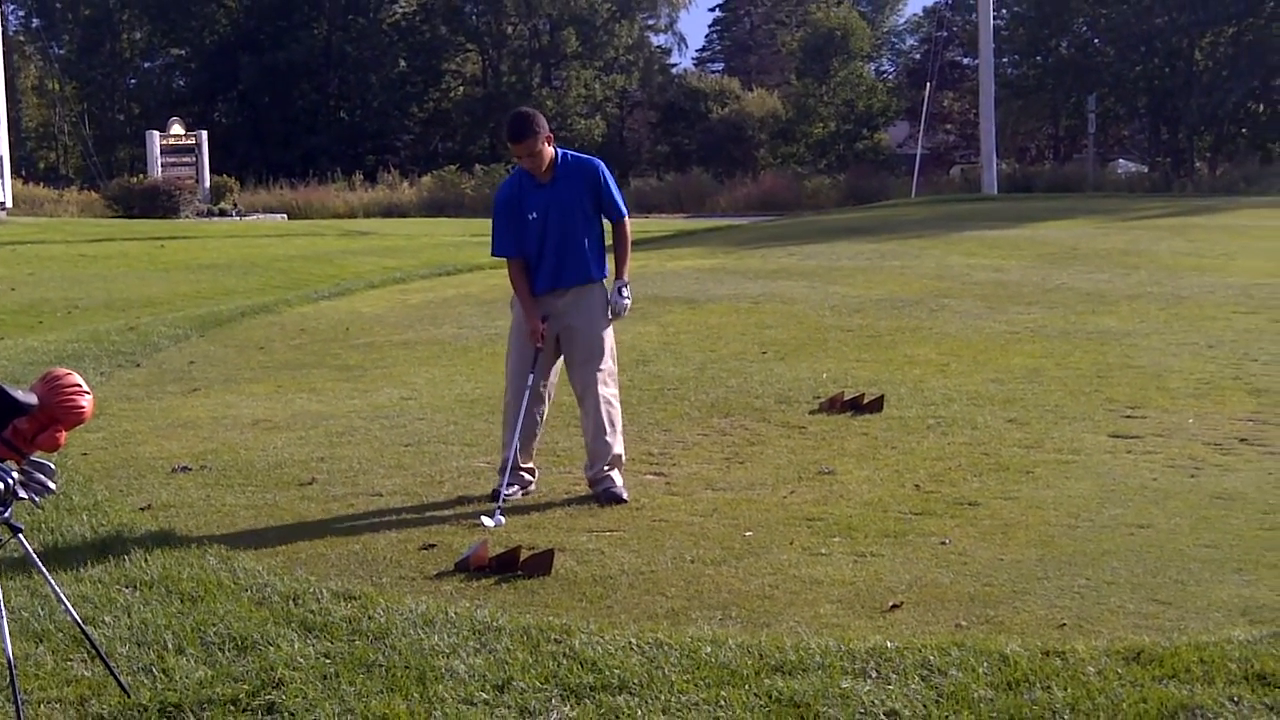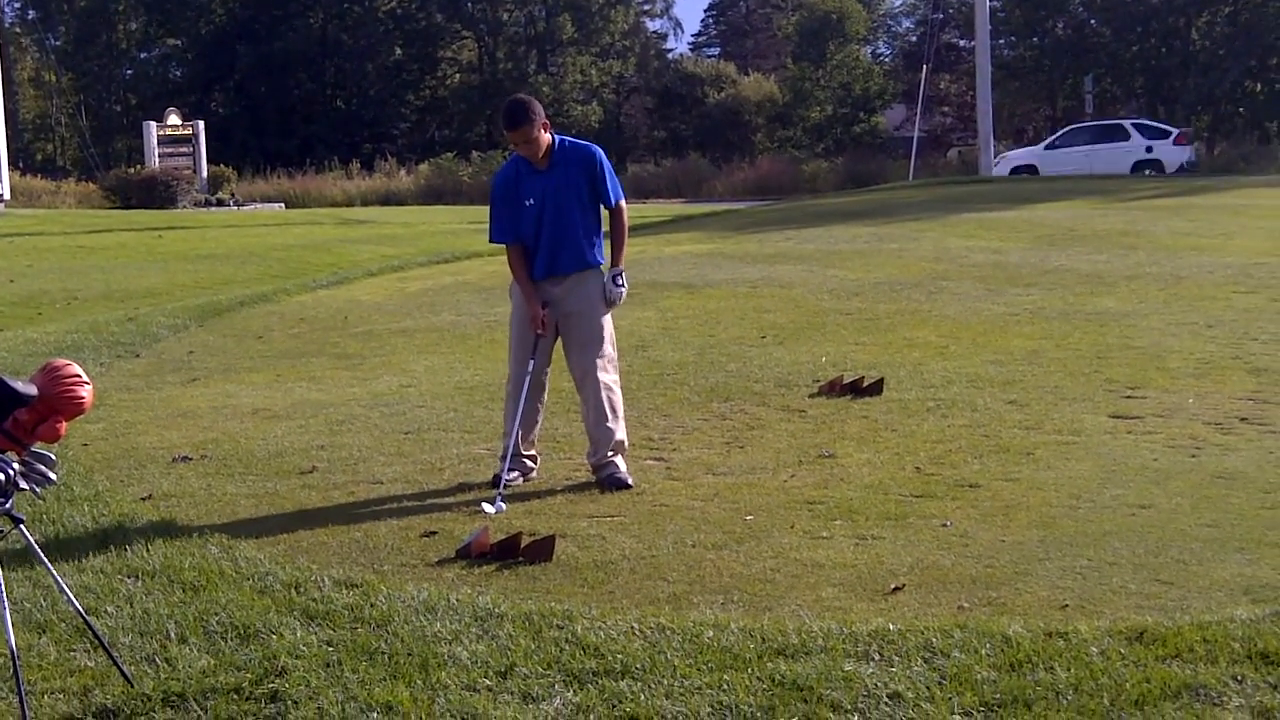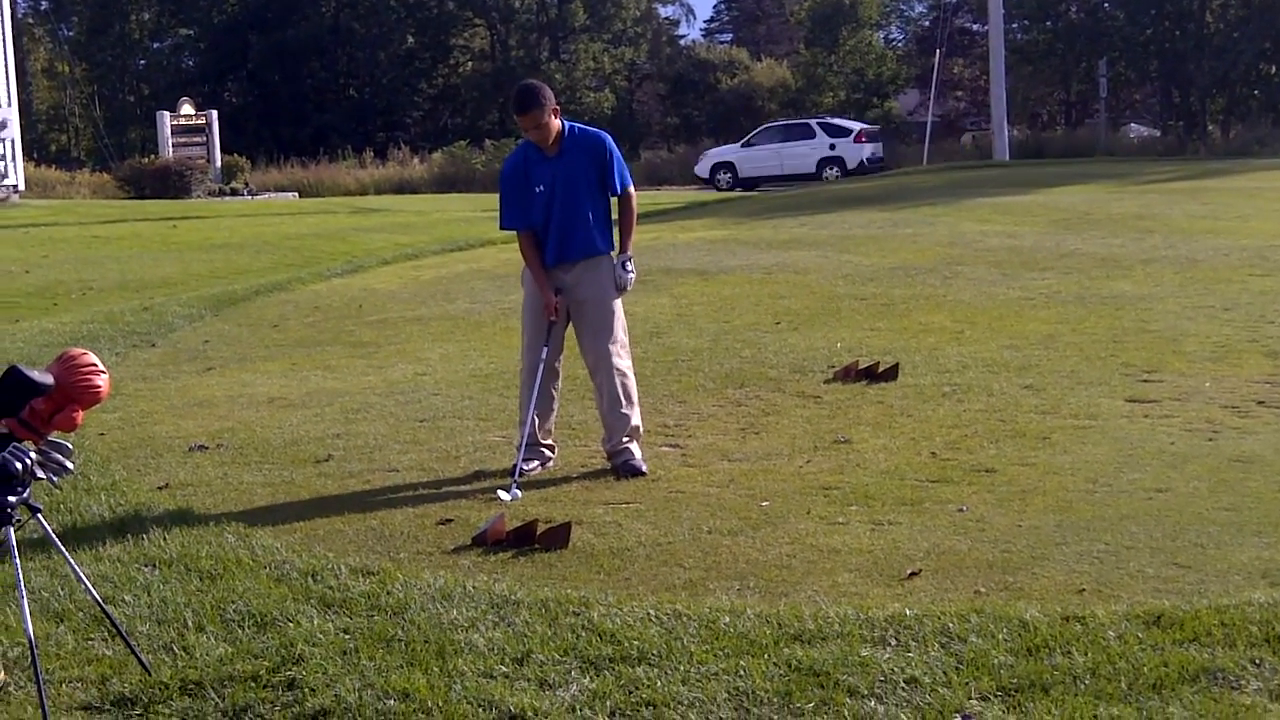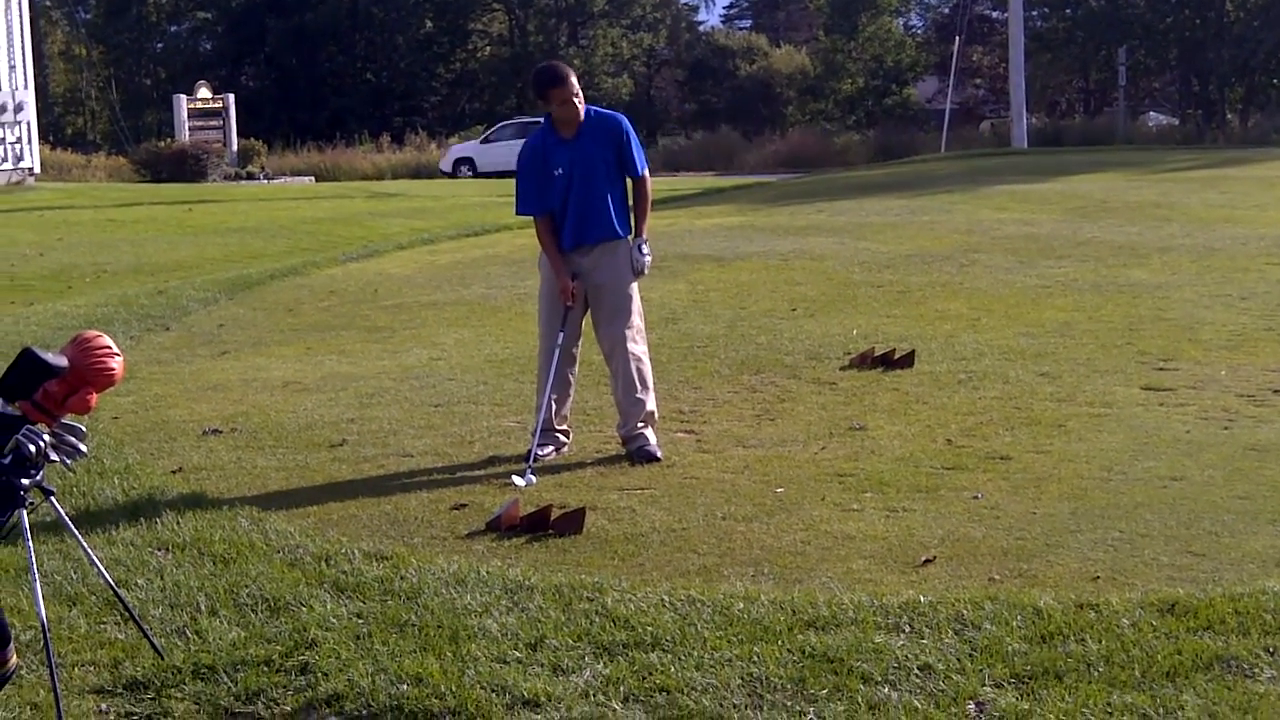
dt=0.4s
person 1, frame 1
left shoulder: (591, 172)
right shoulder: (509, 193)
left elbow: (620, 223)
right elbow: (514, 259)
left wrist: (621, 281)
right wrist: (531, 313)
left hip: (586, 293)
right hip: (533, 299)
left knee: (597, 386)
right knee: (522, 388)
left ankle: (605, 473)
right ankle: (517, 472)
person 1, frame 2
left shoulder: (588, 158)
right shoulder: (506, 179)
left elbow: (617, 209)
right elbow: (513, 245)
left wrist: (617, 269)
right wrist: (531, 299)
left hip: (584, 279)
right hip: (532, 285)
left knee: (597, 372)
right knee: (524, 374)
left ankle: (608, 459)
right ankle: (519, 458)
person 1, frame 3
left shoulder: (597, 144)
right shoulder: (515, 166)
left elbow: (627, 197)
right elbow: (523, 233)
left wrist: (625, 255)
right wrist: (544, 286)
left hip: (595, 266)
right hip: (543, 272)
left knee: (610, 358)
right knee: (538, 362)
left ankle: (623, 445)
right ankle: (536, 445)
person 1, frame 4
left shoulder: (614, 127)
right shoulder: (533, 150)
left elbow: (641, 180)
right elbow: (541, 218)
left wrist: (640, 239)
right wrist: (560, 271)
left hip: (612, 250)
right hip: (561, 257)
left knee: (626, 343)
right knee: (555, 347)
left ankle: (639, 431)
right ankle: (552, 431)
